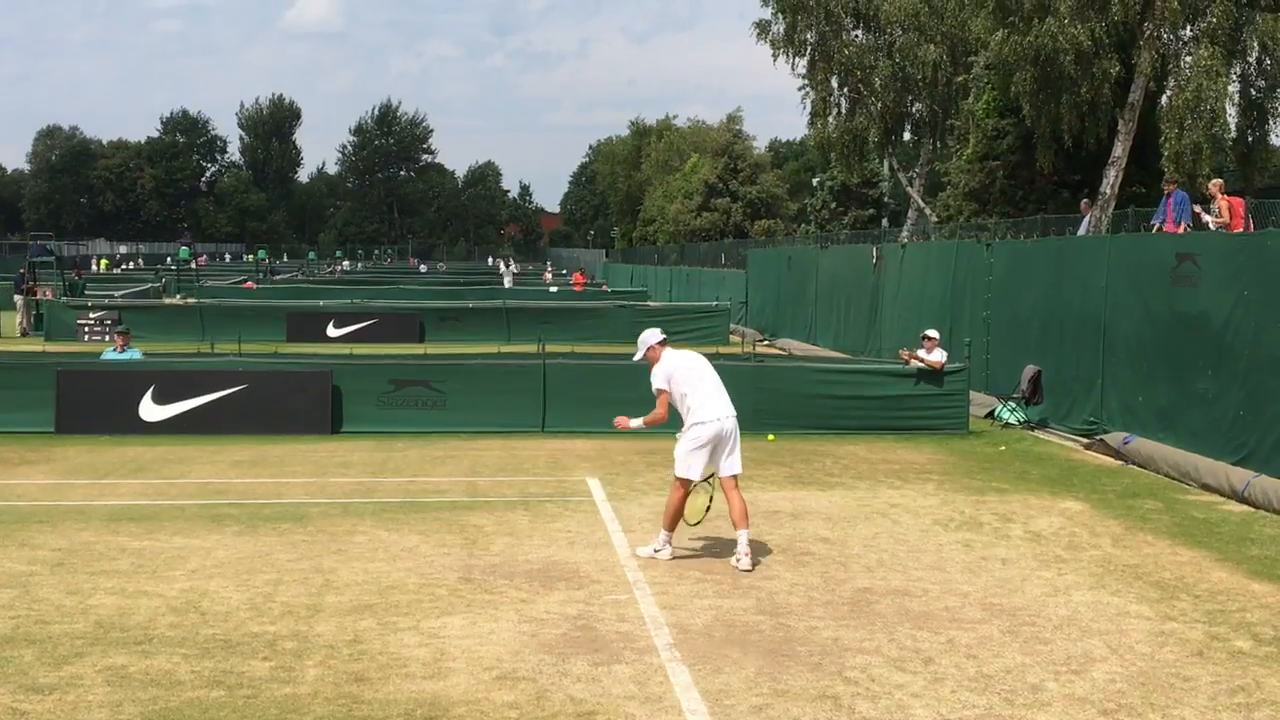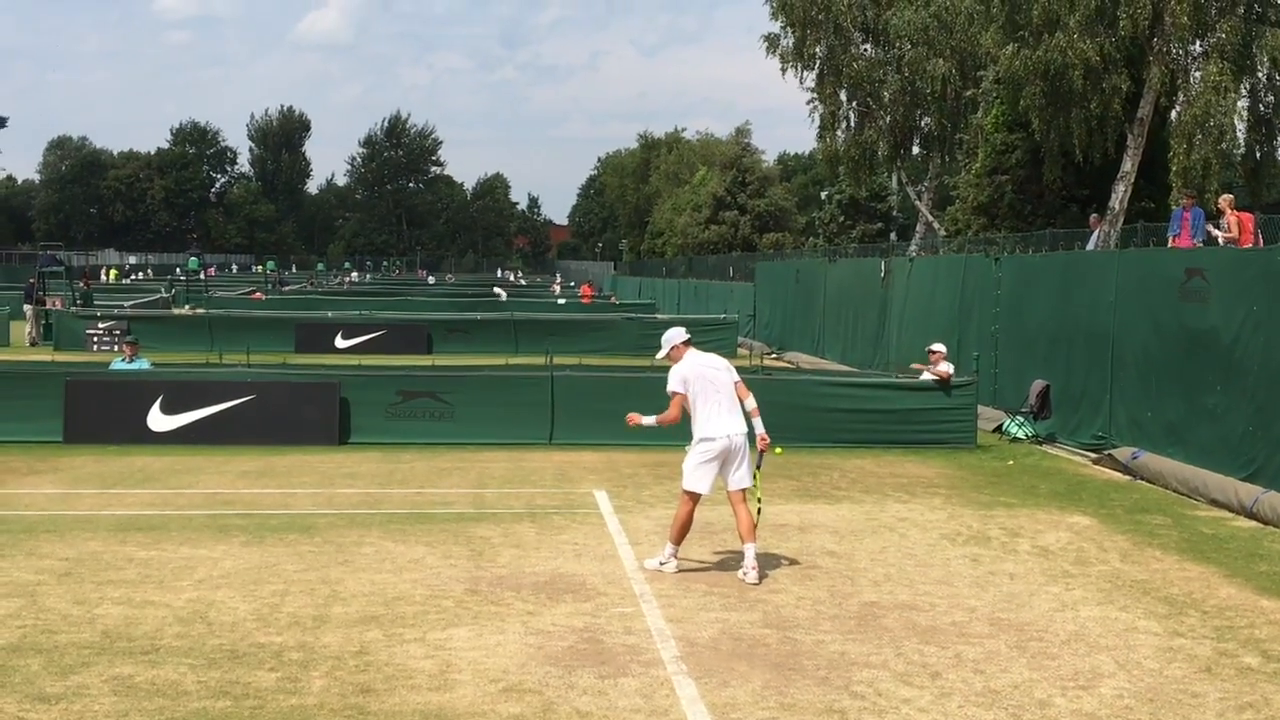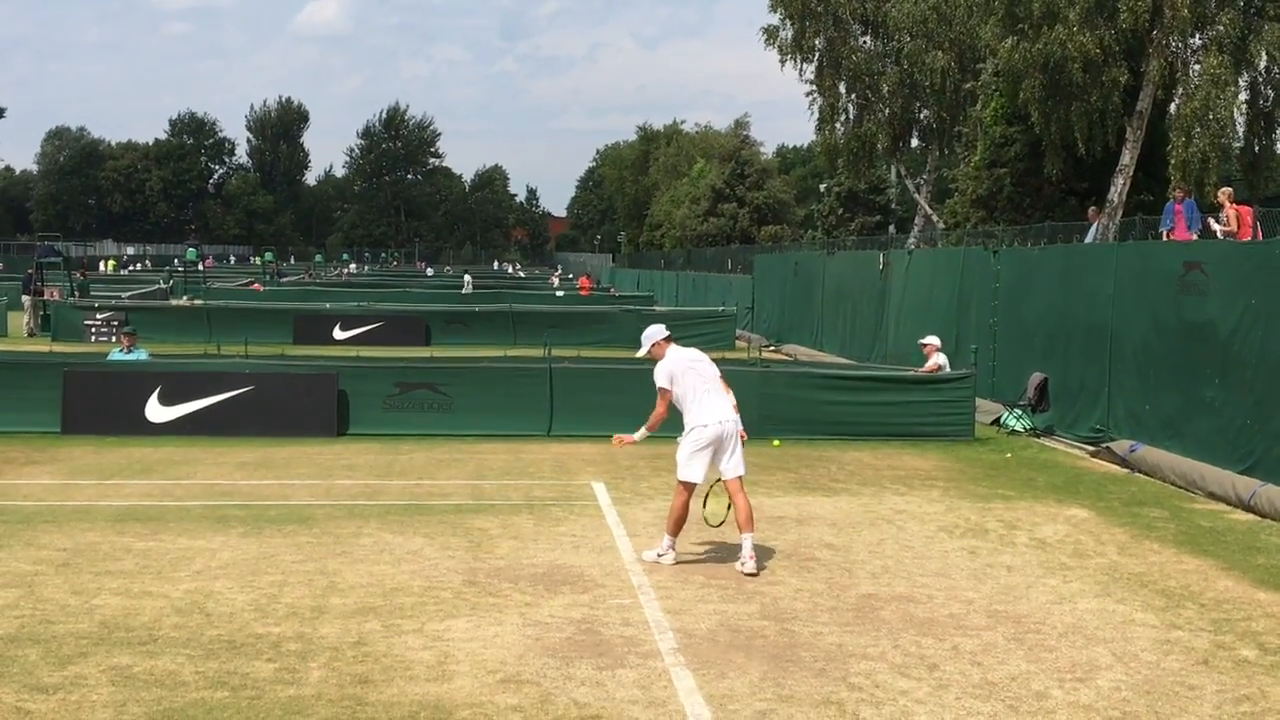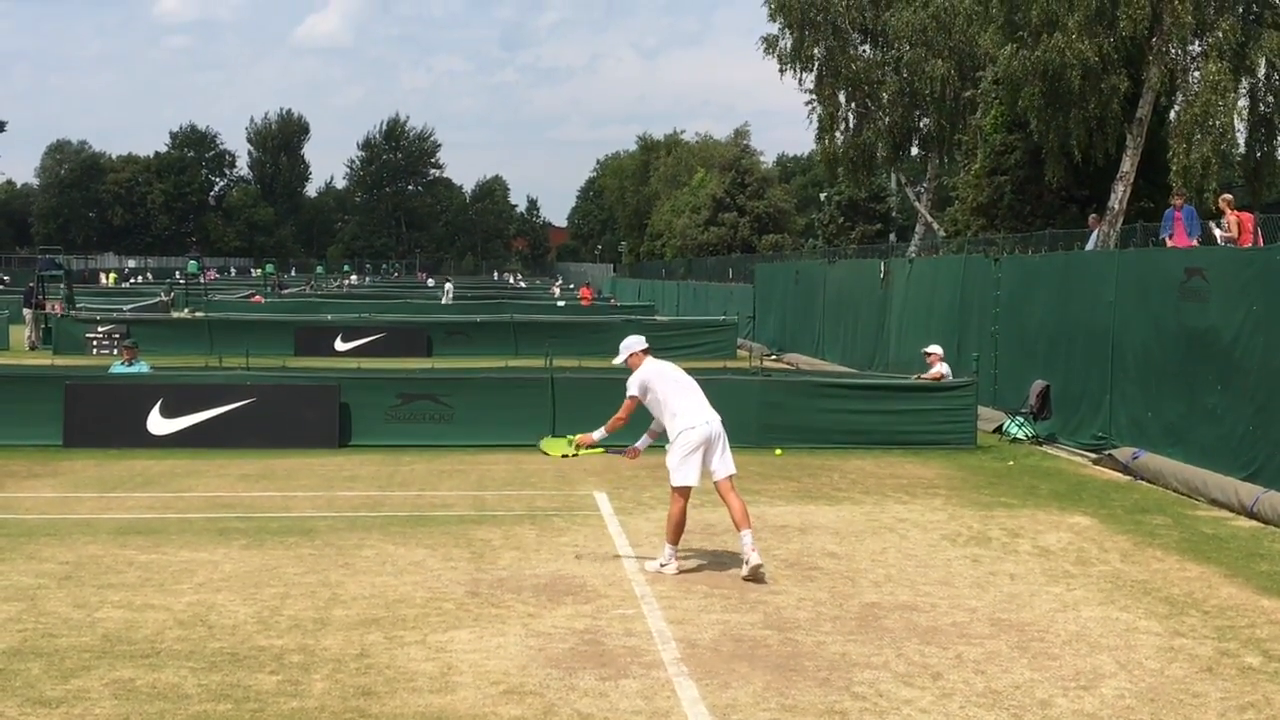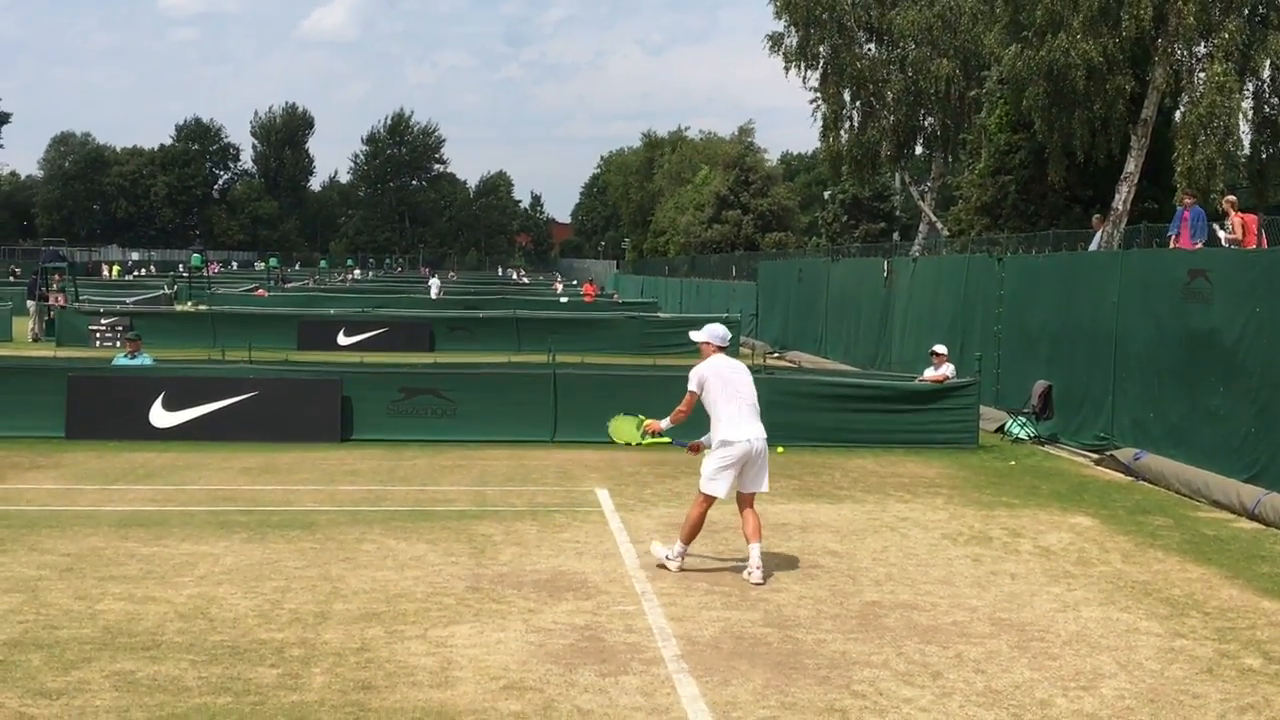
dt=0.7s
person 1, frame 1
left shoulder: (661, 368)
right shoulder: (694, 356)
left elbow: (661, 414)
left wrist: (632, 423)
left hip: (702, 425)
right hip: (728, 420)
left knee: (680, 486)
right knee: (731, 488)
left ankle: (662, 545)
right ankle: (743, 551)
person 1, frame 2
left shoulder: (679, 370)
right shoulder: (720, 361)
left elbow: (674, 415)
right elbow: (746, 397)
left wrist: (644, 420)
right wrist: (760, 430)
left hip: (709, 440)
right hip: (737, 436)
left knee: (688, 500)
right knee: (739, 501)
left ankle: (668, 558)
right ankle: (750, 565)
person 1, frame 3
left shoulder: (664, 366)
right shoulder: (699, 355)
left elbow: (661, 412)
right elbow: (727, 392)
left wrist: (637, 436)
right wrist: (739, 425)
left hip: (702, 428)
right hip: (728, 423)
left knee: (683, 491)
right knee: (736, 490)
left ankle: (666, 550)
right ankle: (748, 555)
person 1, frame 4
left shoulder: (640, 376)
right shoulder: (668, 367)
left elbow: (622, 417)
left wrist: (595, 436)
right wrist: (640, 446)
left hip: (690, 432)
right hip: (713, 425)
left knee: (679, 498)
right knee: (728, 490)
left ankle: (669, 560)
right ankle: (750, 552)
person 1, frame 5
left shoulder: (701, 370)
right shoulder: (741, 368)
left elbow: (684, 411)
left wrist: (662, 425)
right wrist: (706, 441)
left hip: (731, 444)
right hip: (757, 440)
left knee: (703, 501)
right knee: (747, 505)
left ankle: (675, 555)
right ankle: (755, 565)
